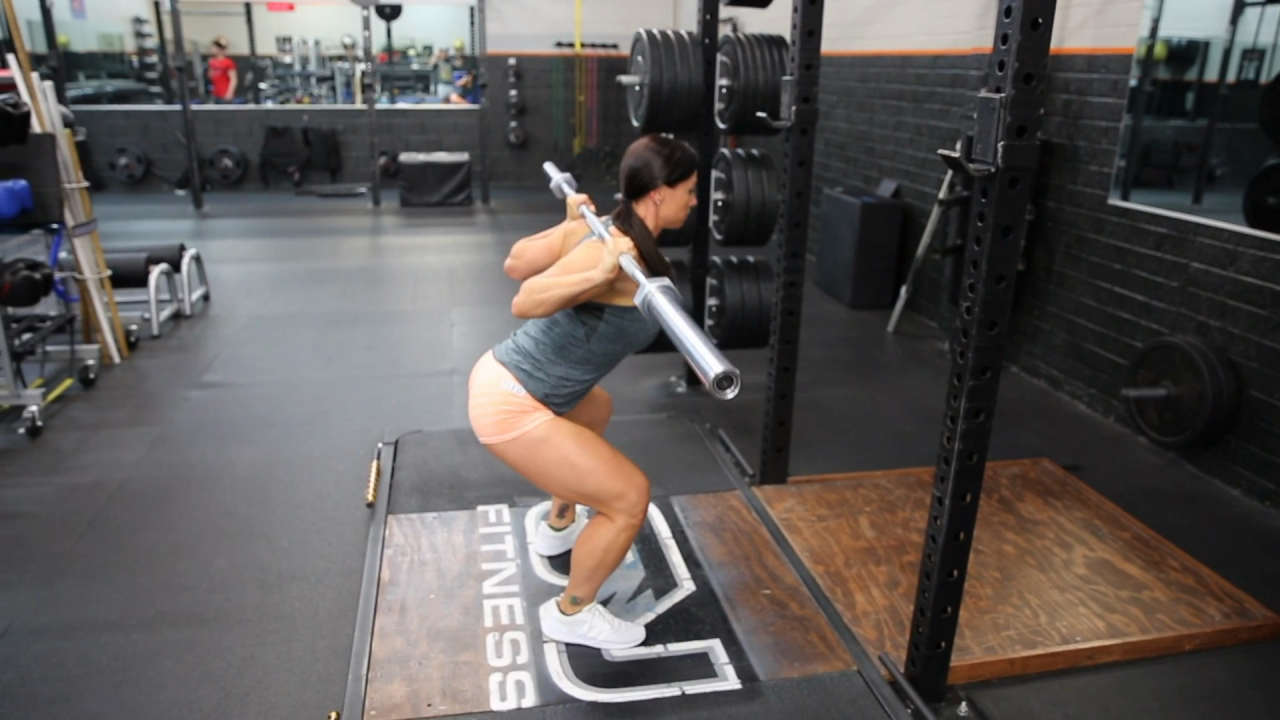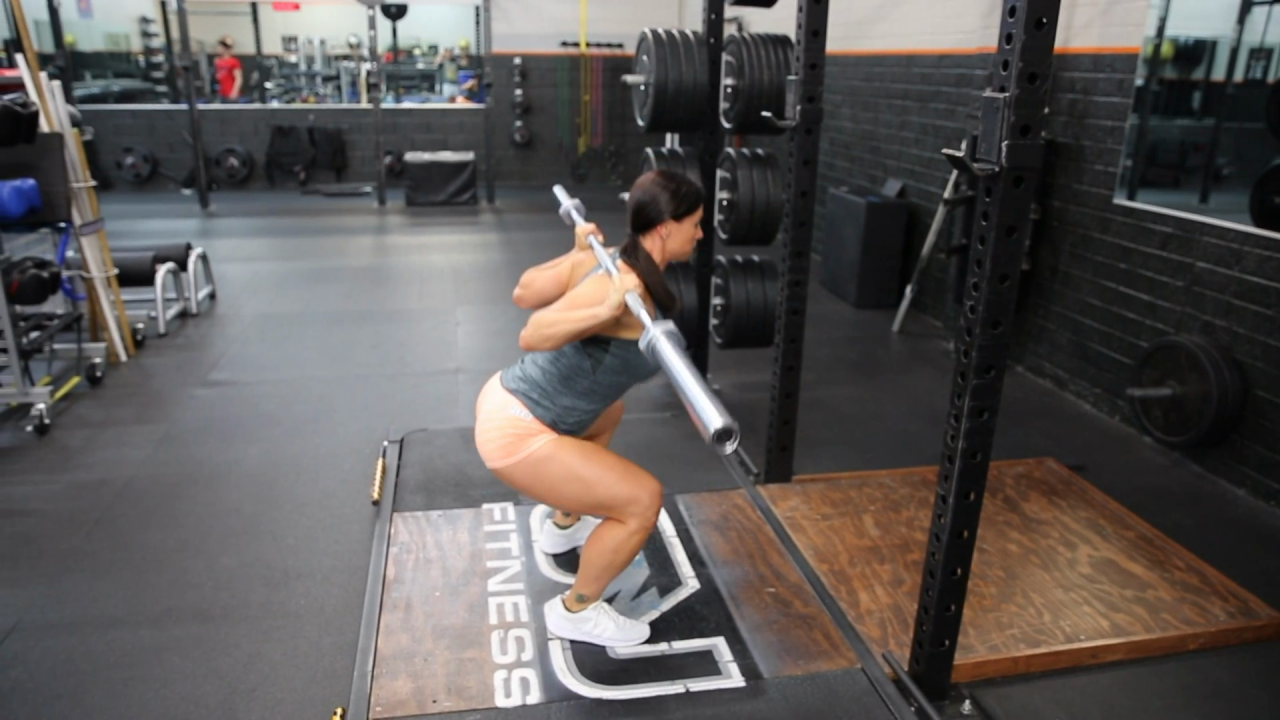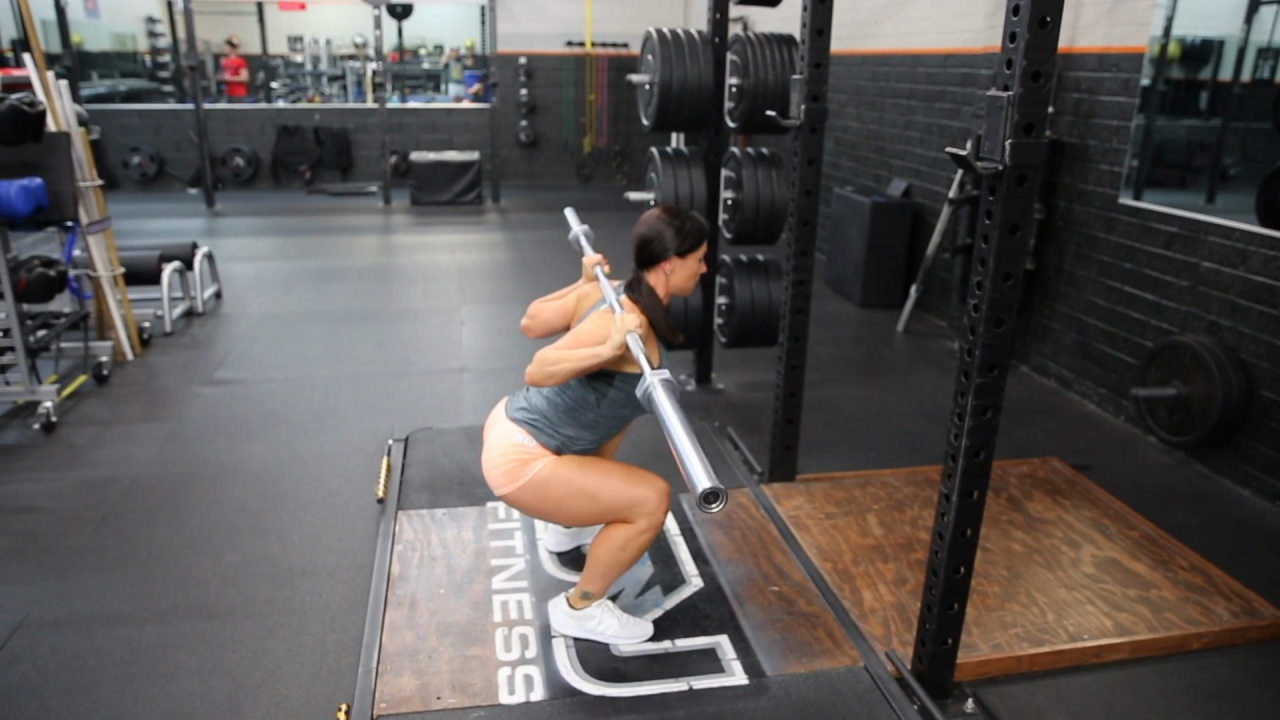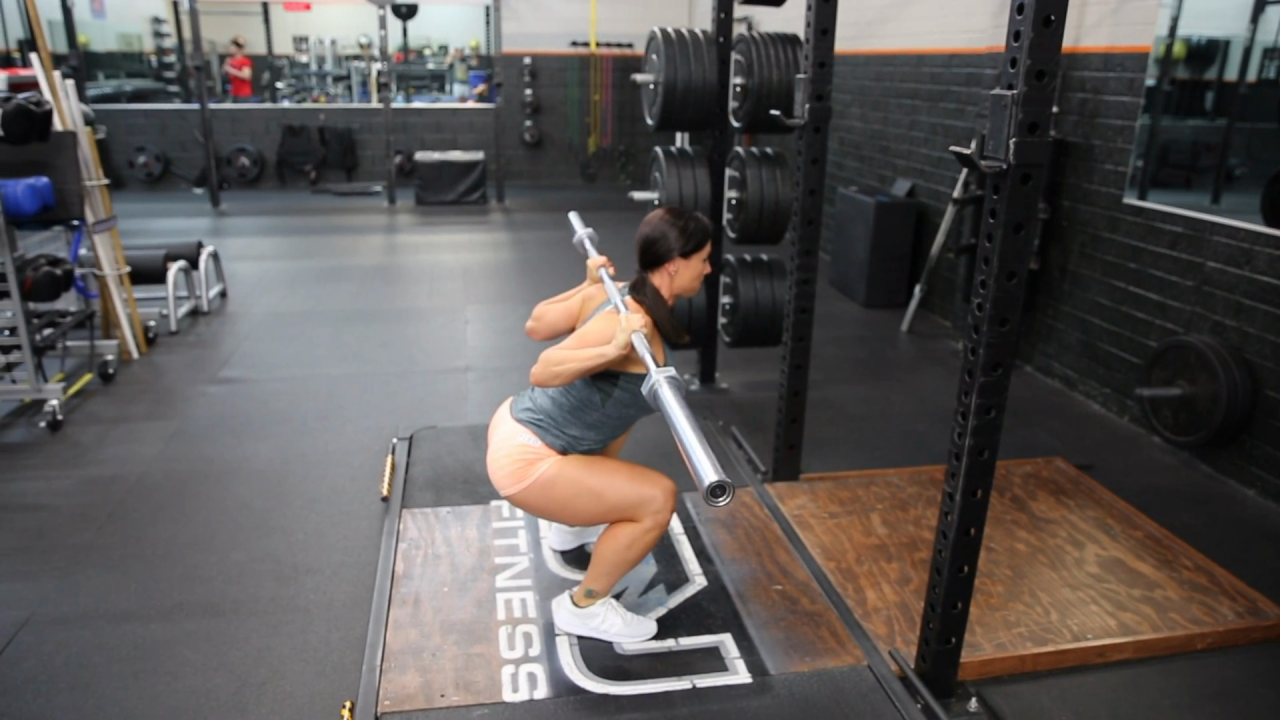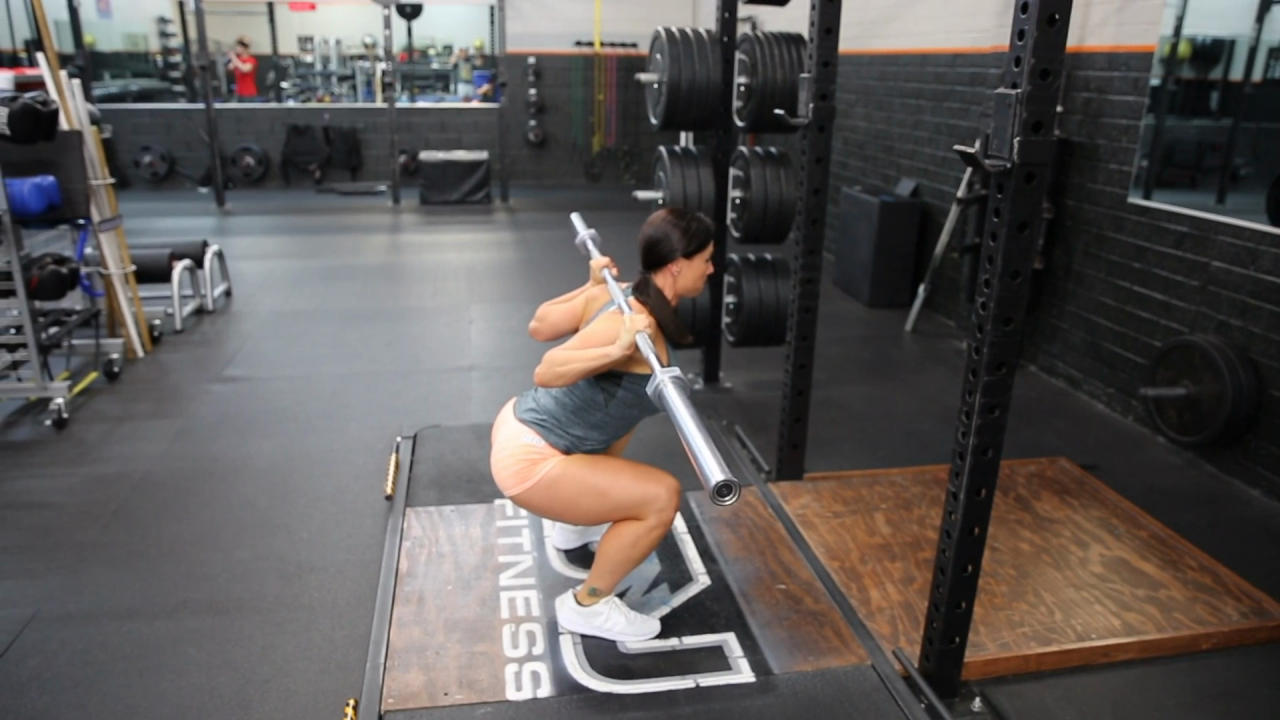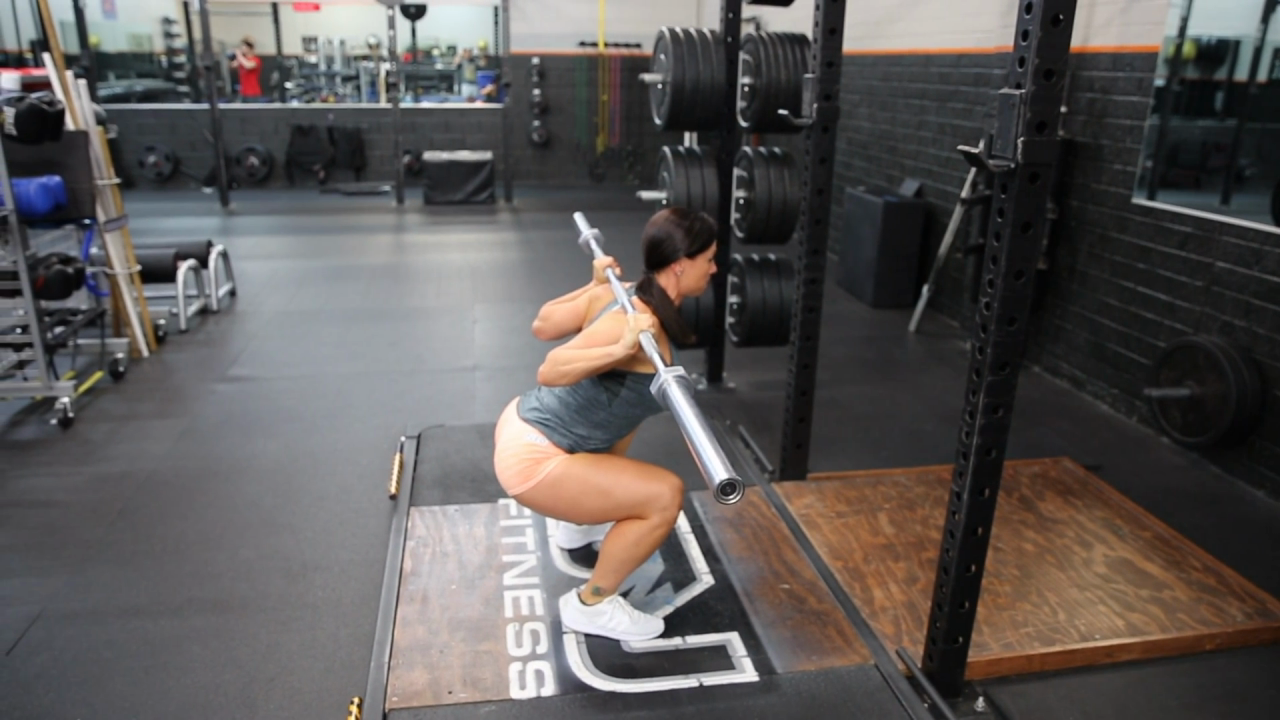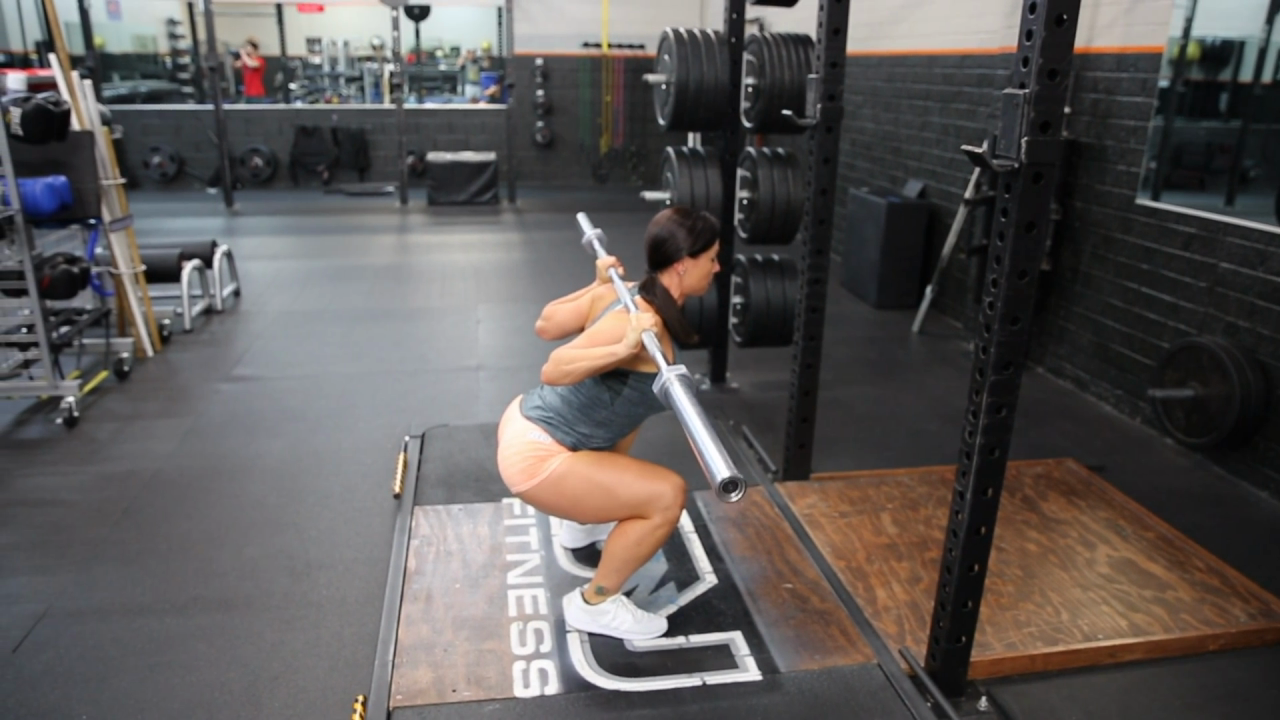
dt=0.3s
person 1, frame 1
left shoulder: (594, 230)
right shoulder: (609, 250)
left elbow: (514, 262)
right elbow: (525, 302)
left wrist: (570, 222)
right wrist: (599, 276)
left hip: (504, 378)
right hip: (510, 406)
left knee: (596, 411)
right knee: (629, 497)
left ankle: (559, 526)
right ankle: (571, 614)
person 1, frame 2
left shoulder: (604, 261)
right shoulder: (619, 283)
left elbow: (523, 293)
right elbow: (532, 336)
left wrist: (577, 251)
right wrist: (605, 311)
left hip: (508, 402)
right hip: (514, 433)
left knee: (608, 411)
right knee: (642, 500)
left ankle: (564, 525)
right ankle: (576, 611)
person 1, frame 3
left shoulder: (606, 293)
right shoulder: (624, 321)
left elbow: (530, 322)
right elbow: (537, 371)
left wrist: (584, 282)
right wrist: (608, 350)
left hip: (515, 426)
right hip: (520, 459)
left knee: (614, 416)
right knee: (651, 500)
left ankle: (568, 525)
right ankle: (579, 609)
person 1, frame 4
left shoulder: (612, 294)
right shoulder: (629, 321)
left elbow: (536, 324)
right elbow: (542, 371)
left wrist: (588, 283)
right wrist: (614, 350)
left hip: (518, 426)
right hip: (525, 460)
left knee: (617, 414)
right knee: (657, 499)
left ankle: (572, 522)
right ankle: (583, 607)
person 1, frame 5
left shoulder: (615, 294)
right shoulder: (636, 323)
left elbow: (539, 325)
right elbow: (546, 371)
left wrist: (592, 283)
right wrist: (618, 351)
left hip: (522, 426)
right hip: (529, 460)
left knee: (621, 412)
right knee: (662, 497)
left ankle: (576, 522)
right ankle: (587, 605)
person 1, frame 6
left shoulder: (617, 294)
right shoulder: (636, 322)
left elbow: (543, 324)
right elbow: (550, 371)
left wrist: (595, 283)
right wrist: (621, 349)
left hip: (526, 426)
right hip: (532, 459)
left knee: (624, 413)
right knee: (665, 496)
left ankle: (581, 520)
right ankle: (591, 604)
person 1, frame 7
left shoulder: (621, 294)
right shoulder: (639, 322)
left elbow: (545, 324)
right elbow: (553, 370)
left wrist: (597, 284)
right wrist: (624, 349)
left hip: (529, 423)
right hip: (536, 456)
left knee: (627, 411)
right knee: (666, 496)
left ankle: (584, 521)
right ankle: (594, 603)
